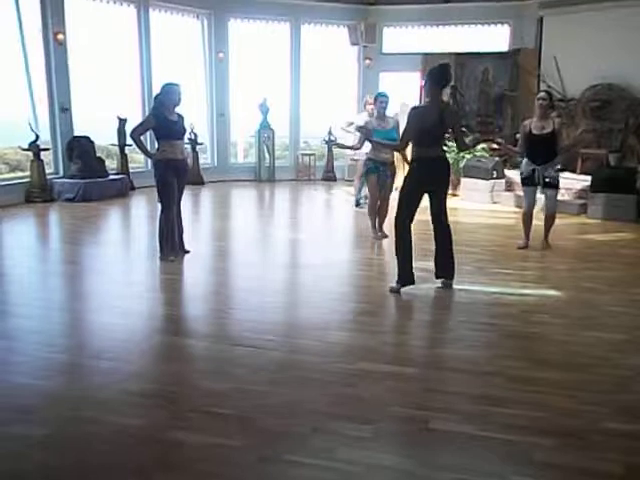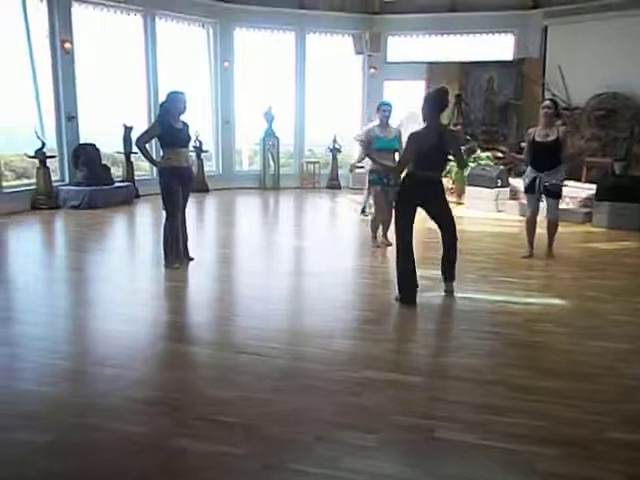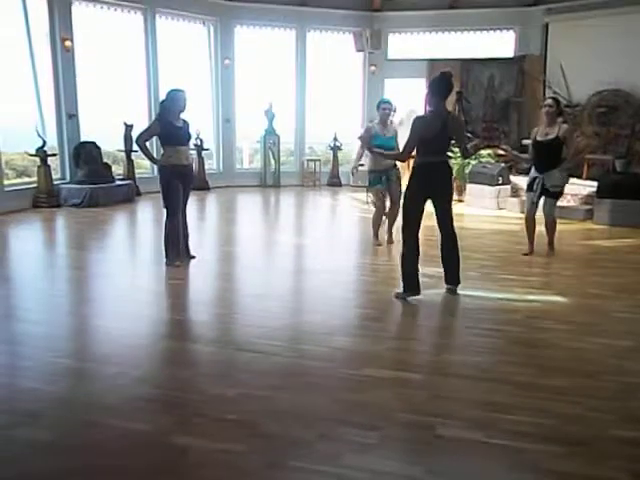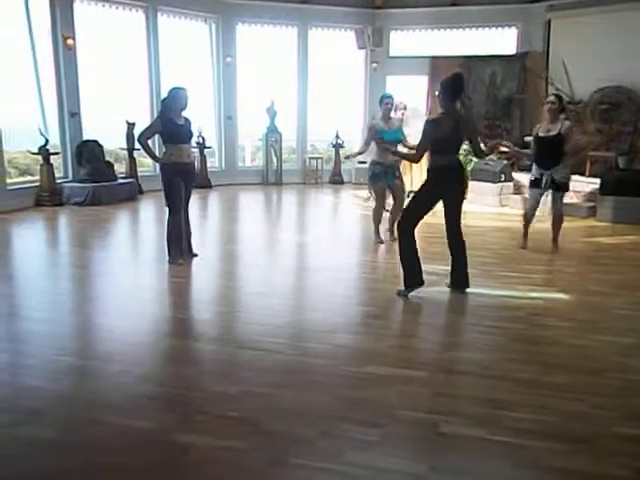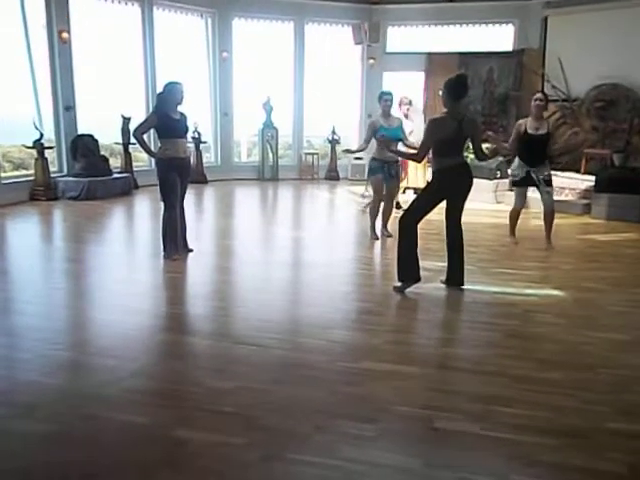
dt=0.3s
person 1, frame 1
left shoulder: (418, 111)
right shoulder: (451, 112)
left elbow: (401, 146)
right elbow: (461, 146)
left wrist: (373, 140)
right wrist: (476, 142)
left hip: (420, 169)
right hip: (441, 168)
left knee: (403, 221)
right knee: (440, 219)
left ankle: (404, 279)
right ankle: (446, 275)
person 1, frame 2
left shoulder: (416, 137)
right shoulder: (452, 136)
left elbow: (399, 169)
right elbow: (461, 164)
left hip: (411, 189)
right hip: (434, 190)
left knee: (404, 240)
right knee: (449, 231)
left ankle: (408, 294)
right ankle: (448, 281)
person 1, frame 3
left shoulder: (421, 121)
right shoulder: (455, 122)
left elbow: (404, 156)
right elbow: (466, 154)
left wrist: (376, 151)
right wrist: (477, 145)
left hip: (421, 177)
right hip: (443, 176)
left knee: (410, 231)
right knee: (447, 227)
left ankle: (410, 287)
right ankle: (452, 281)
person 1, frame 4
left shoulder: (433, 124)
right shoulder: (467, 122)
left elbow: (416, 157)
right elbow: (479, 154)
left wrist: (390, 151)
right wrist: (492, 149)
left hip: (436, 179)
right hip: (456, 177)
left knee: (406, 224)
right knee: (454, 227)
left ankle: (412, 280)
right ankle: (459, 280)
person 1, frame 5
left shoulder: (436, 124)
right shoulder: (471, 123)
left elbow: (419, 157)
right elbow: (480, 156)
left wrist: (391, 149)
left hip: (443, 179)
right hip: (463, 176)
left knee: (408, 221)
right knee: (454, 224)
left ankle: (409, 276)
right ankle: (454, 277)
person 2, frame 1
left shoulder: (180, 117)
right shoulder: (156, 116)
right elbow: (135, 134)
left wrist: (184, 153)
right wrist: (149, 154)
left hip: (181, 164)
right hip: (165, 165)
left knee: (176, 205)
right knee: (168, 206)
left ankle: (178, 245)
right ankle: (167, 250)
person 2, frame 2
left shoulder: (184, 125)
right shoulder: (161, 125)
right elbow: (140, 142)
left wrist: (188, 161)
right wrist: (155, 162)
left hip: (186, 172)
right hip: (169, 172)
left knee: (181, 213)
right knee: (172, 214)
left ankle: (182, 253)
right ankle: (171, 257)
person 2, frame 3
left shoulder: (185, 123)
right shoulder: (161, 122)
right elbow: (140, 140)
left wrist: (188, 158)
right wrist: (155, 160)
left hip: (187, 170)
right hip: (170, 170)
left knee: (182, 211)
right knee: (173, 212)
left ankle: (184, 250)
right ankle: (172, 255)
person 2, frame 4
left shoulder: (186, 121)
right shoulder: (163, 121)
right elbow: (142, 138)
left wrist: (191, 157)
right wrist: (157, 158)
left hip: (189, 167)
right hip: (172, 168)
left knee: (184, 209)
right knee: (175, 210)
left ankle: (186, 249)
right ankle: (175, 253)
person 2, frame 5
left shoulder: (182, 116)
right shoulder: (159, 115)
right elbow: (137, 133)
left wrist: (186, 151)
right wrist: (152, 153)
left hip: (184, 162)
right hip: (167, 163)
left knee: (180, 203)
right knee: (171, 205)
left ankle: (182, 244)
right ankle: (170, 248)
person 3, frame 1
left shoulder: (556, 123)
right shoulder: (526, 124)
left elbow: (559, 148)
right elbow: (521, 151)
right wrist: (505, 146)
left hip: (550, 168)
right hip: (530, 167)
left knee: (551, 207)
right knee: (528, 206)
left ankle: (545, 238)
right ankle: (526, 239)
person 3, frame 2
left shoulder: (561, 131)
right shoulder: (532, 133)
left elbow: (564, 156)
right elbow: (526, 158)
right wrist: (510, 155)
left hip: (553, 176)
right hip: (534, 175)
left knee: (552, 215)
right knee: (531, 213)
left ankle: (550, 247)
right ankle: (530, 247)
person 3, frame 3
left shoulder: (563, 129)
right shoulder: (535, 131)
left elbow: (567, 155)
right elbow: (531, 157)
right wrist: (512, 153)
left hip: (554, 175)
right hip: (536, 174)
left knee: (548, 213)
right knee: (529, 211)
left ankle: (550, 244)
right ankle: (530, 245)
person 3, frame 4
left shoulder: (566, 126)
right shoulder: (538, 127)
left elbow: (567, 151)
right elbow: (534, 153)
right wrist: (514, 149)
left hip: (558, 171)
right hip: (539, 171)
left knee: (557, 208)
right knee: (531, 207)
left ankle: (554, 241)
right ankle: (524, 235)
person 3, frame 5
left shoulder: (549, 125)
right shoulder: (521, 124)
left elbow: (550, 151)
right elbow: (510, 149)
right wrist: (497, 142)
left hip: (541, 169)
right hip: (522, 168)
left knee: (549, 204)
right knee: (519, 205)
left ankle: (548, 238)
right ankle: (511, 233)
person 4, frame 1
left shoulder: (394, 122)
right shoulder: (369, 123)
right elbow: (359, 144)
right wrist: (347, 146)
left hip: (389, 165)
right hip: (372, 163)
left knee: (385, 199)
right knee: (374, 197)
left ankle: (380, 227)
right ankle: (373, 228)
person 4, frame 2
left shoulder: (396, 132)
right shoulder: (370, 132)
left elbow: (401, 153)
right elbow: (364, 152)
right wrist: (356, 162)
left hip: (392, 173)
right hip: (376, 173)
left knee: (389, 208)
right knee: (379, 208)
left ankle: (384, 236)
right ankle: (373, 237)
person 4, frame 3
left shoulder: (393, 130)
right shoulder: (370, 129)
left elbow: (396, 152)
right elbow: (362, 148)
right wrist: (356, 163)
left hip: (392, 170)
right hip: (375, 172)
left knee: (396, 202)
right knee: (381, 206)
left ankle: (389, 231)
right ankle: (375, 236)
person 4, frame 4
left shoulder: (398, 122)
right shoulder: (374, 125)
left elbow: (404, 142)
right elbow: (366, 145)
right wrist: (355, 154)
left hip: (394, 166)
right hip: (377, 166)
left knee: (399, 199)
right knee: (380, 202)
left ankle: (391, 229)
right ankle: (376, 233)
person 4, frame 5
left shoulder: (398, 121)
right shoulder: (374, 122)
left elbow: (405, 141)
right elbow: (366, 143)
right wrist: (354, 150)
left hip: (393, 164)
right hip: (377, 162)
left knee: (390, 198)
right knee: (377, 197)
left ankle: (384, 227)
right ankle: (372, 229)
